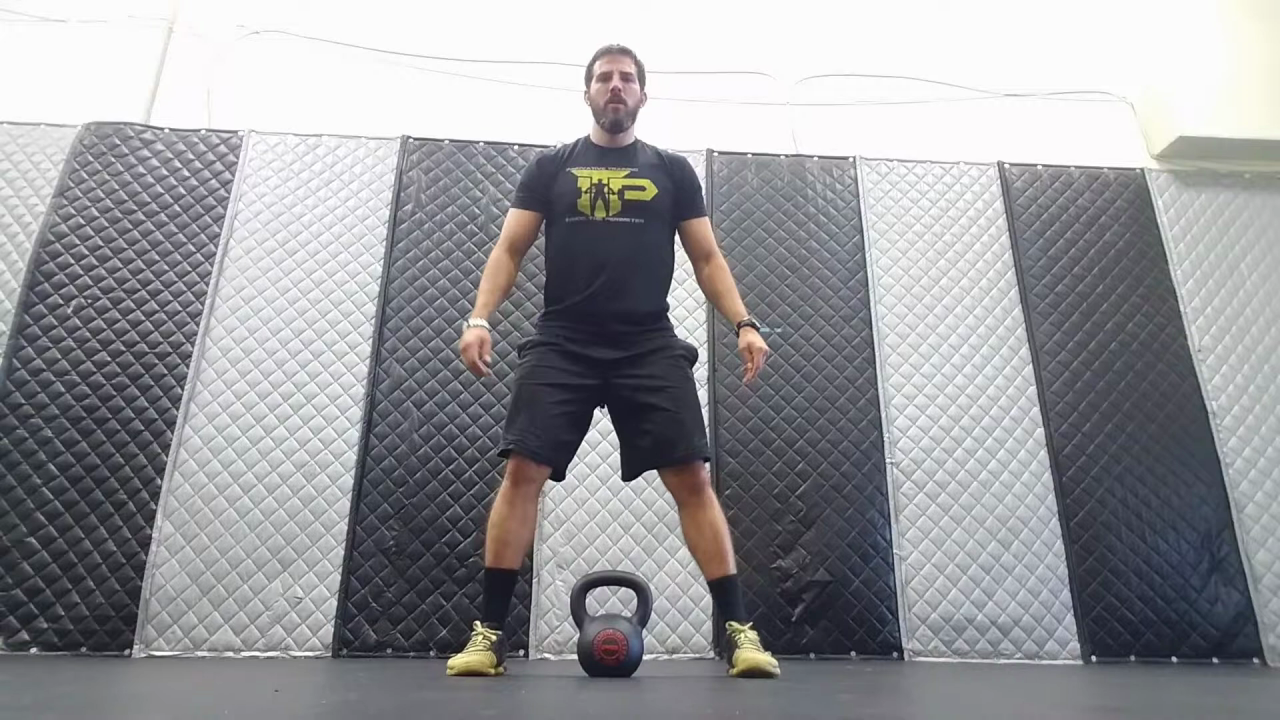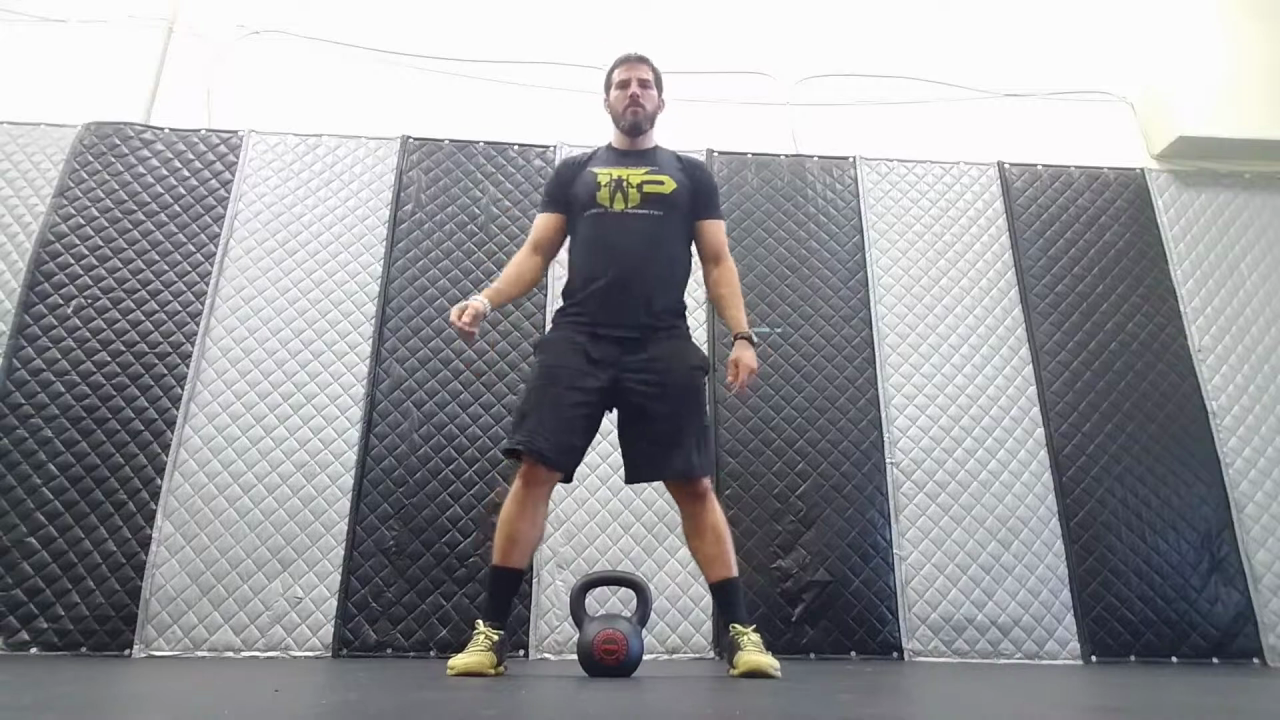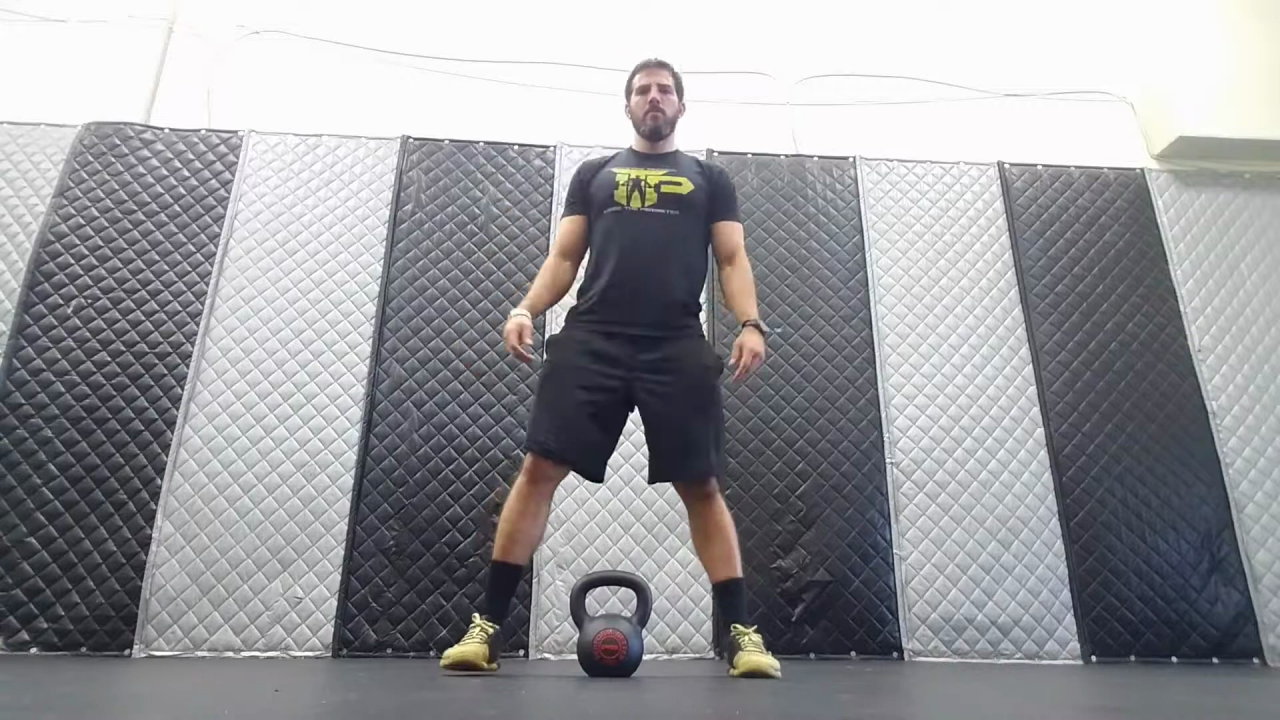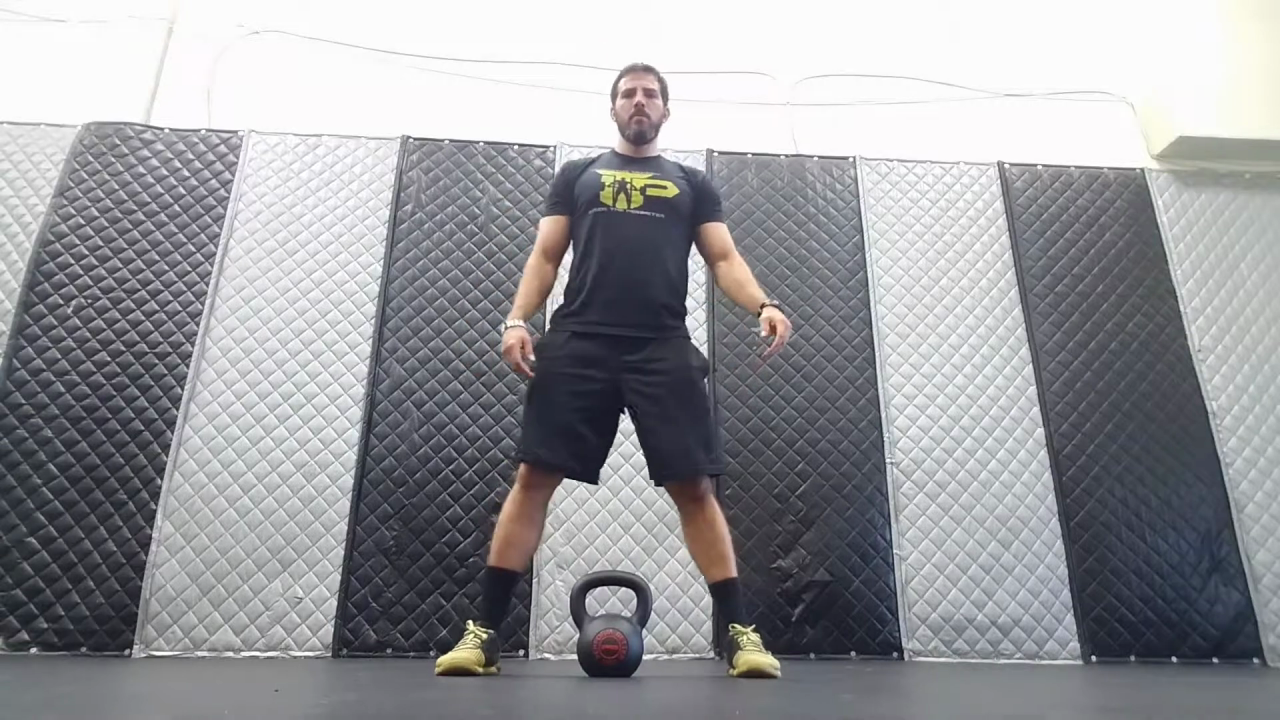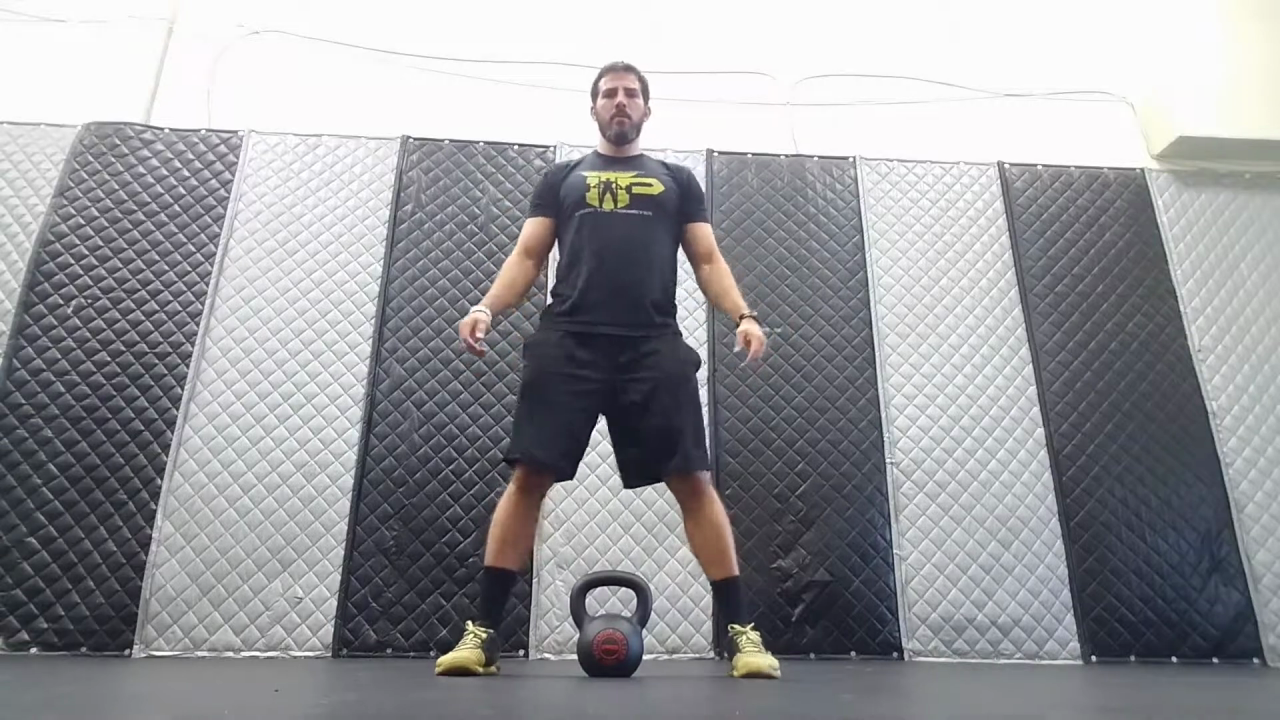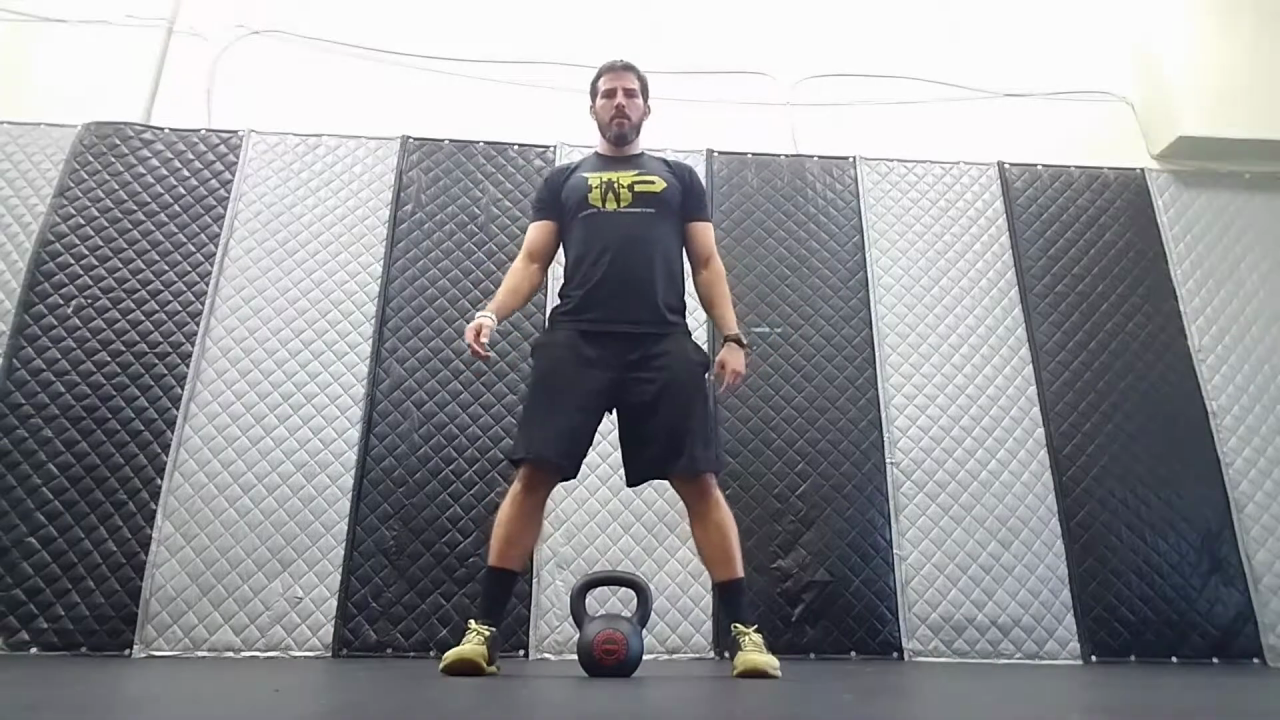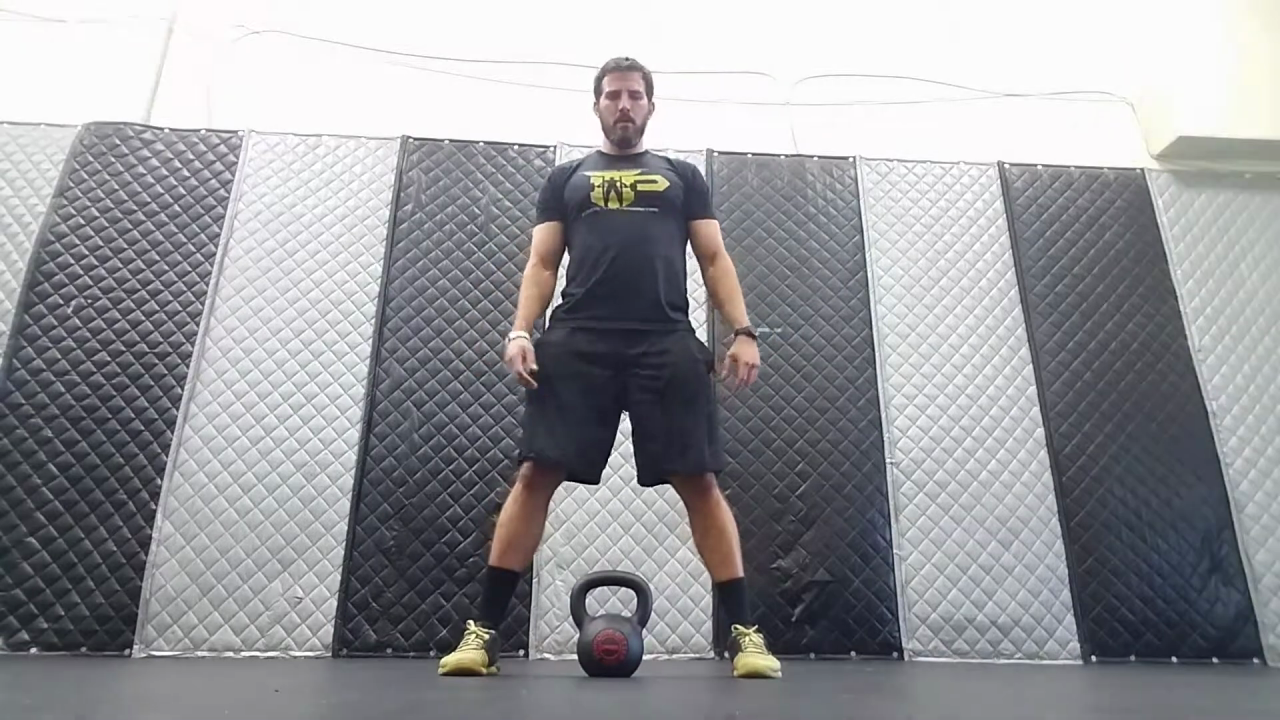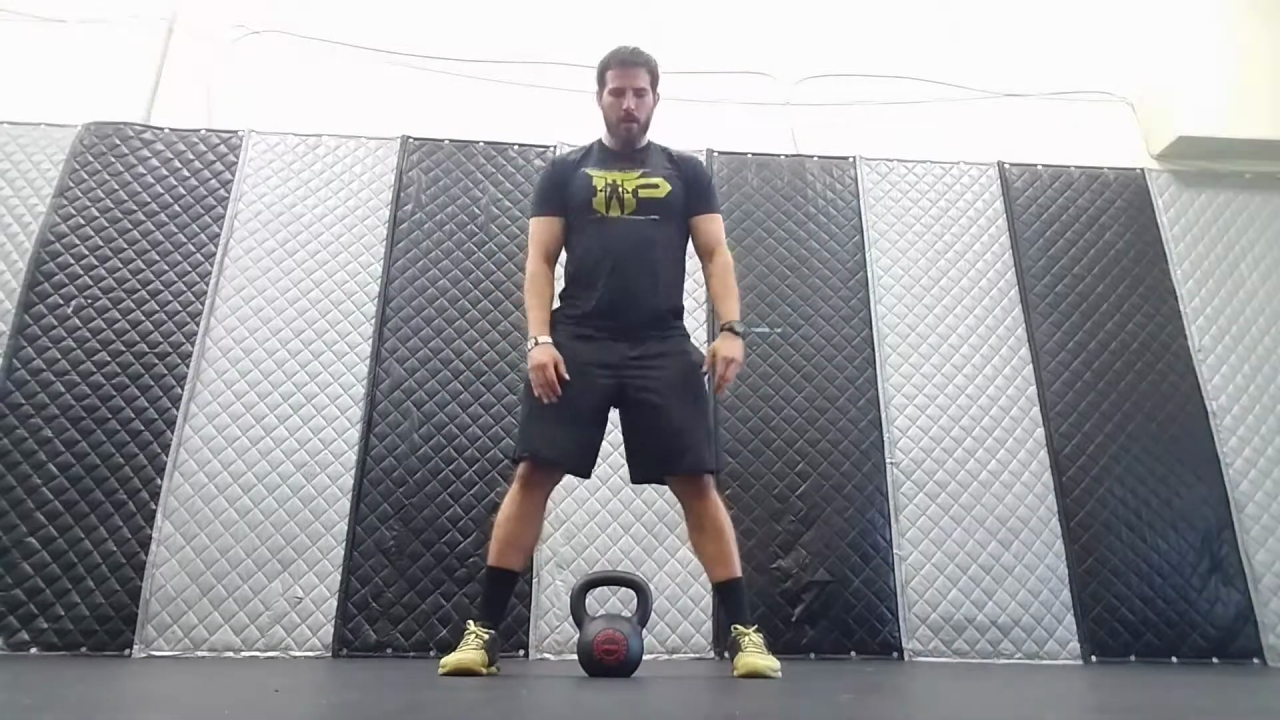
dt=0.2s
person 1, frame 1
left shoulder: (672, 170)
right shoulder: (551, 167)
left elbow: (707, 257)
right elbow: (509, 250)
left wrist: (744, 324)
right wrist: (479, 317)
left hip: (649, 347)
right hip: (562, 346)
left knee: (692, 477)
right knee: (522, 471)
left ankle: (737, 629)
right ankle: (489, 632)
person 1, frame 2
left shoulder: (691, 174)
right shoulder: (574, 171)
left elbow: (718, 261)
right elbow: (535, 252)
left wrist: (742, 335)
right wrist: (486, 299)
left hip: (662, 348)
right hip: (576, 342)
left knee: (693, 486)
right knee: (533, 471)
left ankle: (739, 631)
right ankle: (491, 631)
person 1, frame 3
left shoulder: (709, 178)
right shoulder: (594, 173)
left elbow: (734, 261)
right elbow: (564, 257)
left wrist: (750, 324)
right wrist: (524, 309)
left hip: (677, 348)
right hip: (591, 342)
left knee: (701, 486)
right knee: (540, 469)
left ankle: (740, 632)
right ankle: (487, 626)
person 1, frame 4
left shoulder: (692, 183)
right shoulder: (577, 174)
left elbow: (725, 258)
right elbow: (545, 256)
left wrist: (763, 306)
right wrist: (517, 319)
left hip: (662, 349)
right hip: (577, 345)
left knee: (693, 487)
right knee: (534, 477)
left ankle: (739, 630)
right ankle: (482, 631)
person 1, frame 5
left shoulder: (676, 179)
right shoulder: (561, 176)
left elbow: (707, 260)
right elbow: (526, 256)
left wrist: (744, 317)
right wrist: (486, 308)
left hip: (654, 347)
right hip: (567, 344)
left knee: (692, 481)
right knee: (529, 476)
left ankle: (741, 630)
right ankle: (481, 631)
person 1, frame 6
left shoulder: (678, 177)
right shoulder: (563, 179)
left elbow: (707, 263)
right elbow: (532, 259)
left wrist: (732, 337)
right wrist: (491, 312)
left hip: (663, 345)
right hip: (575, 344)
left knee: (699, 482)
right knee: (534, 474)
left ankle: (743, 630)
right ankle: (483, 628)
person 1, frame 7
left shoulder: (682, 175)
right shoulder: (567, 177)
left elbow: (715, 260)
right elbow: (541, 264)
left wrist: (743, 331)
right wrist: (521, 330)
left hip: (666, 344)
right hip: (577, 342)
left knee: (699, 483)
right knee: (537, 476)
left ankle: (744, 632)
right ankle: (483, 631)
person 1, frame 8
left shoulder: (686, 172)
right shoulder: (565, 171)
left elbow: (716, 256)
right elbow: (540, 262)
left wrist: (729, 330)
right wrist: (539, 341)
left hip: (663, 348)
right hip: (576, 344)
left knee: (697, 485)
right knee: (533, 477)
left ankle: (743, 632)
right ankle: (483, 631)
